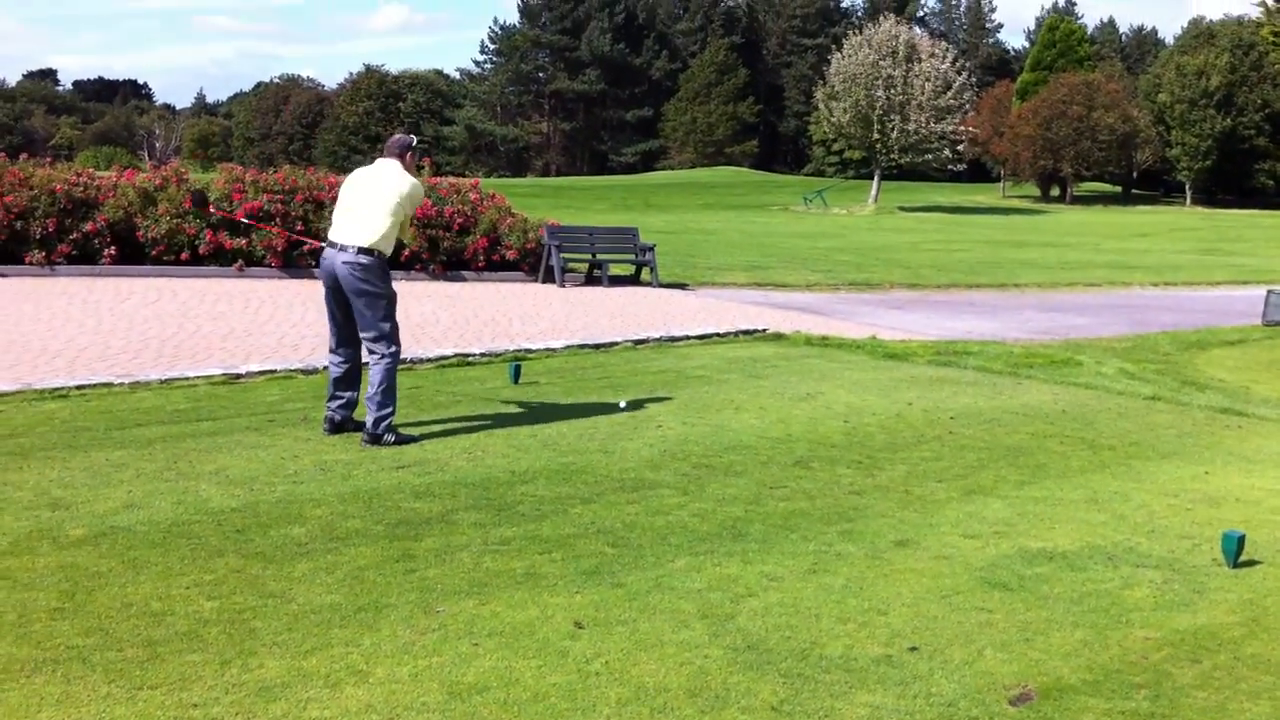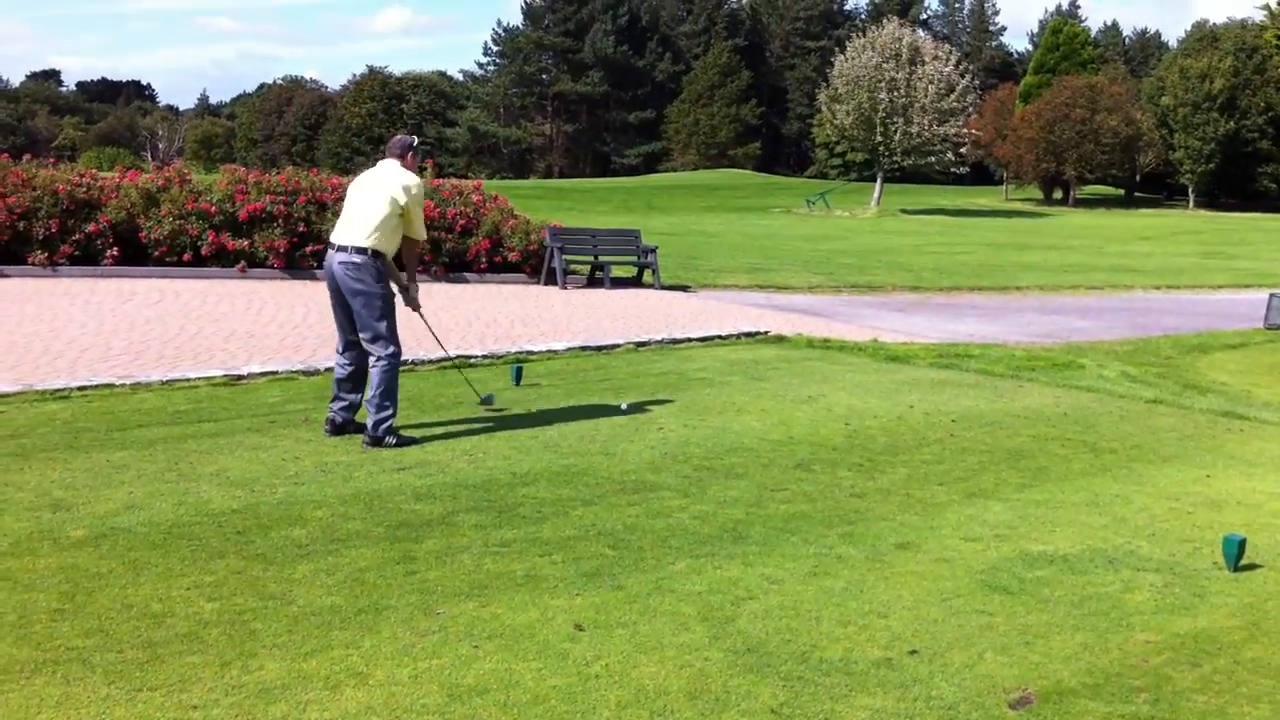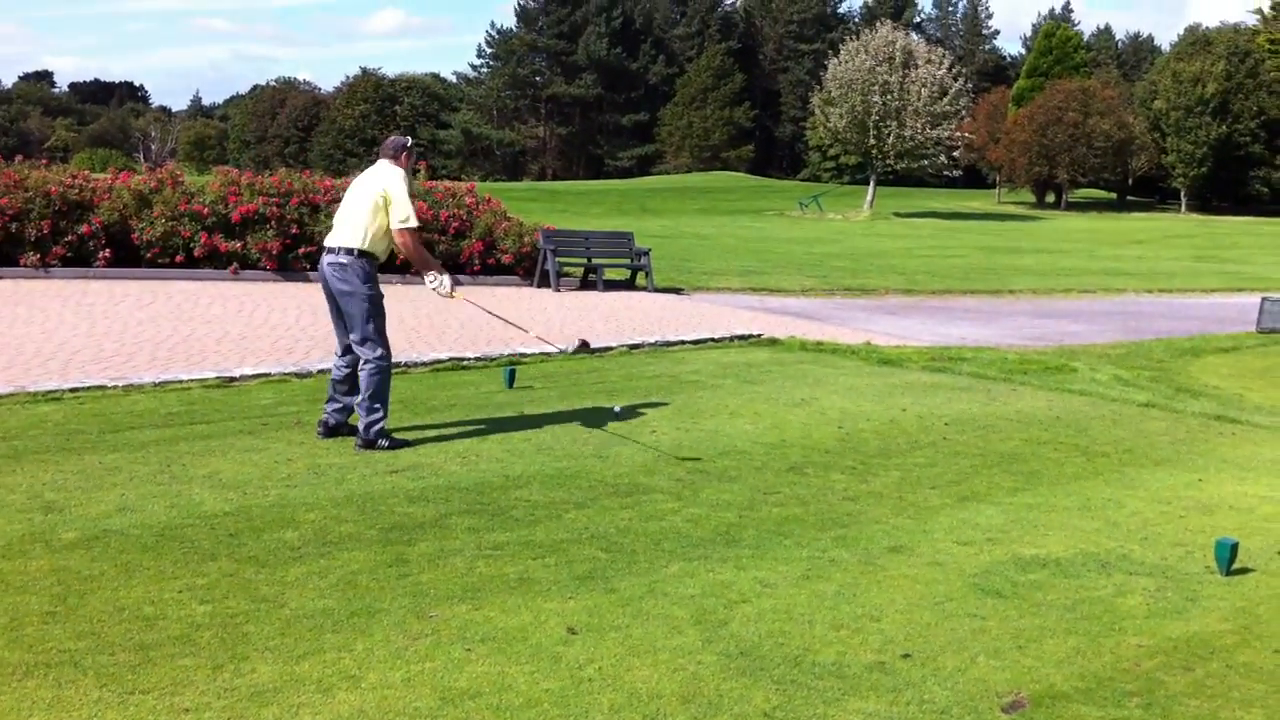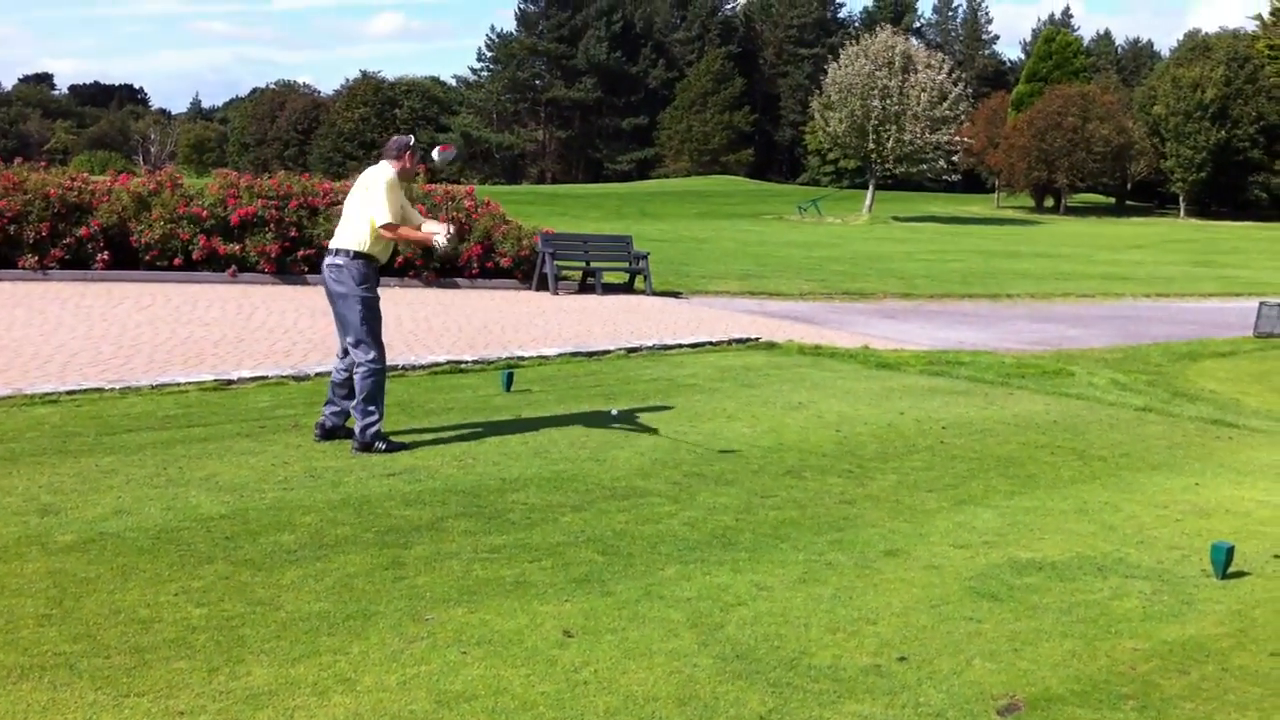
dt=0.1s
person 1, frame 1
left shoulder: (359, 175)
right shoulder: (412, 186)
right elbow: (403, 235)
left hip: (332, 257)
right hip: (365, 264)
left knee: (343, 345)
right knee: (383, 347)
left ankle: (337, 415)
right ankle: (377, 427)
person 1, frame 2
left shoulder: (365, 178)
right shoulder: (410, 182)
right elbow: (412, 241)
left wrist: (397, 279)
right wrist: (410, 286)
left hip: (337, 260)
right hip: (362, 264)
left knee: (350, 346)
right knee: (384, 349)
left ankle: (340, 416)
right ankle: (379, 429)
person 1, frame 3
left shoulder: (367, 178)
right shoulder: (395, 178)
left elbow: (383, 235)
right elbow: (404, 236)
left wrist: (431, 268)
right wrist: (435, 271)
left hip: (332, 262)
right hip: (353, 264)
left knee: (350, 348)
right knee: (373, 351)
left ankle: (334, 418)
right ankle: (371, 431)
person 1, frame 4
left shoulder: (393, 184)
right shoulder: (380, 177)
left elbow: (412, 222)
right elbow: (386, 229)
left wrist: (435, 228)
right wrist: (430, 238)
left hip: (351, 267)
right hip: (351, 268)
left knee: (353, 351)
right knee: (369, 353)
left ankle: (332, 421)
right ankle: (368, 434)
